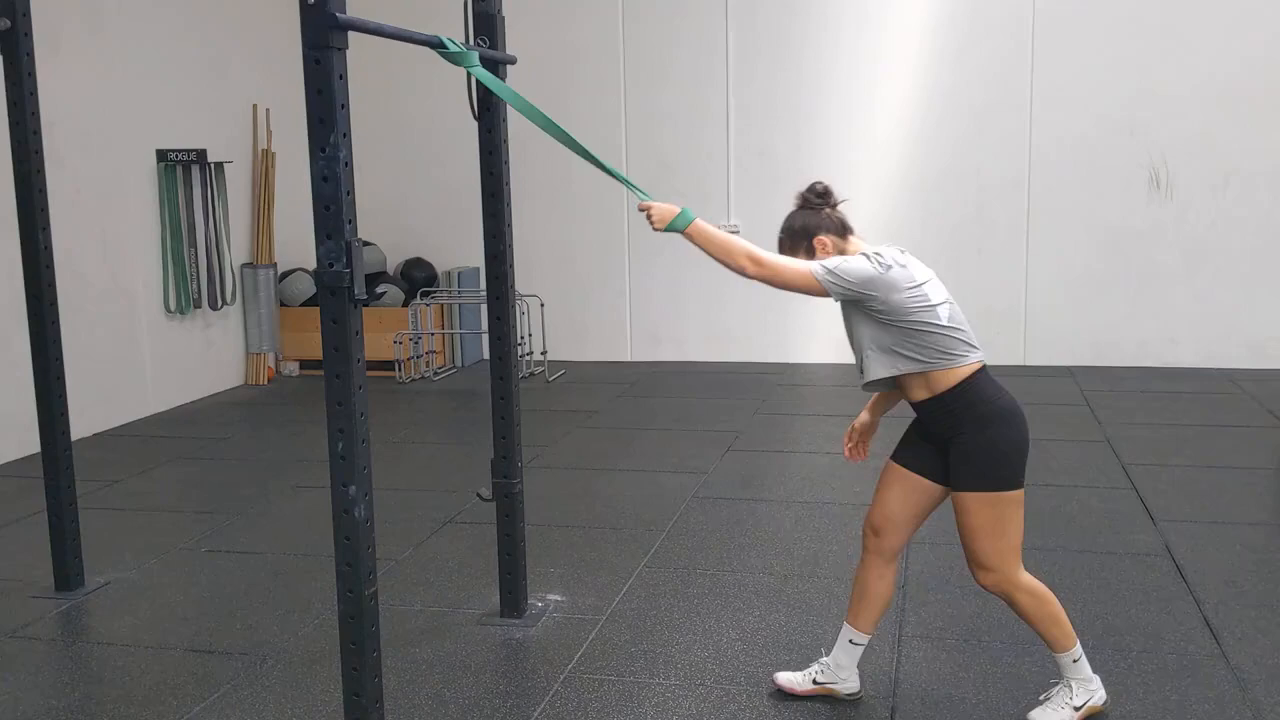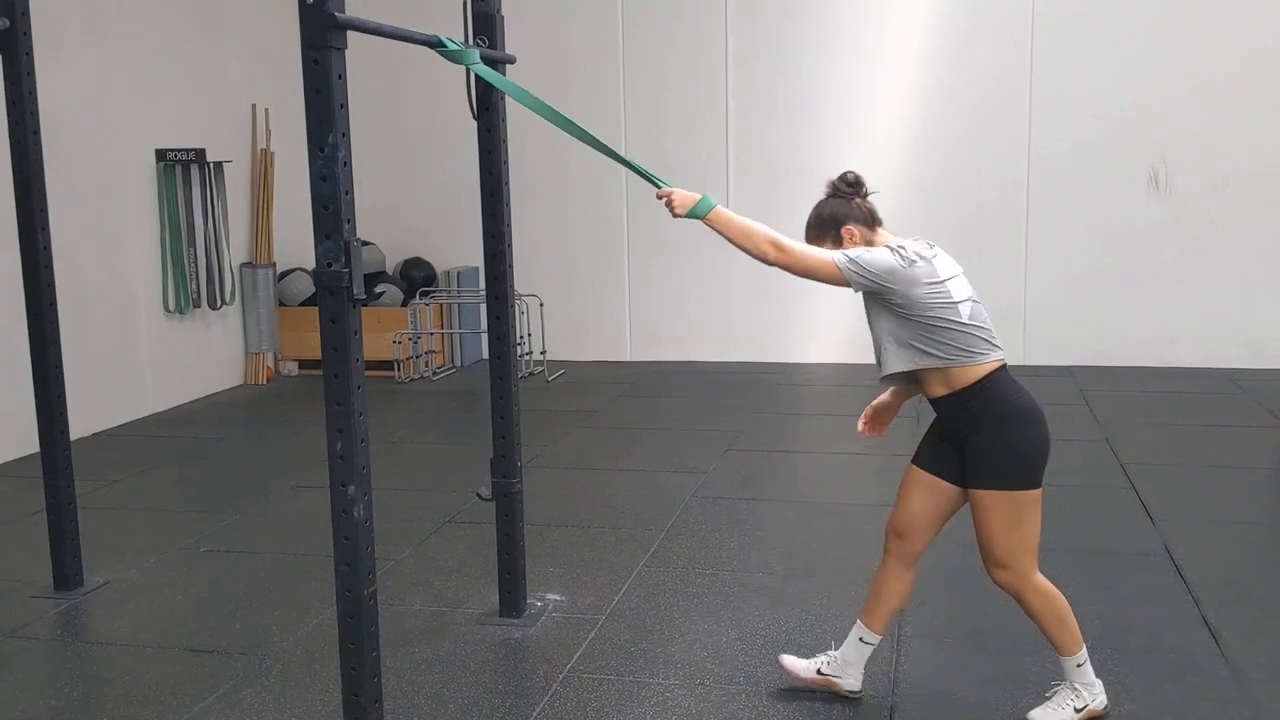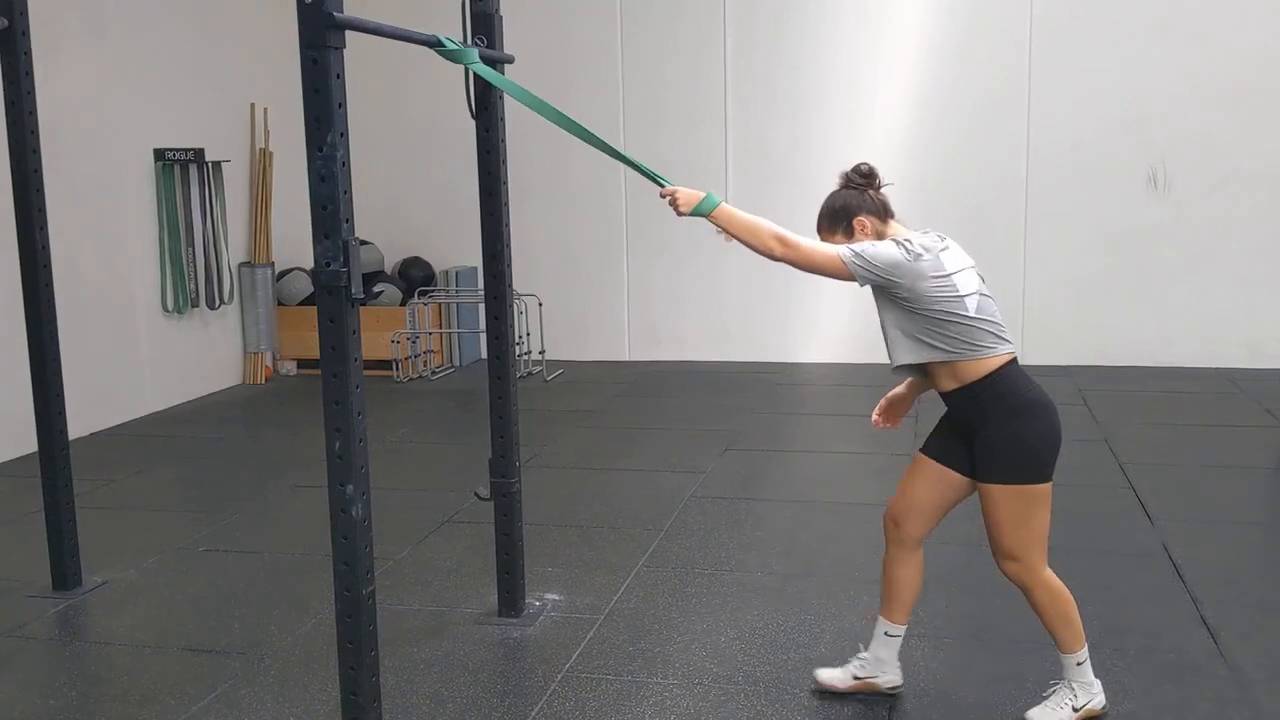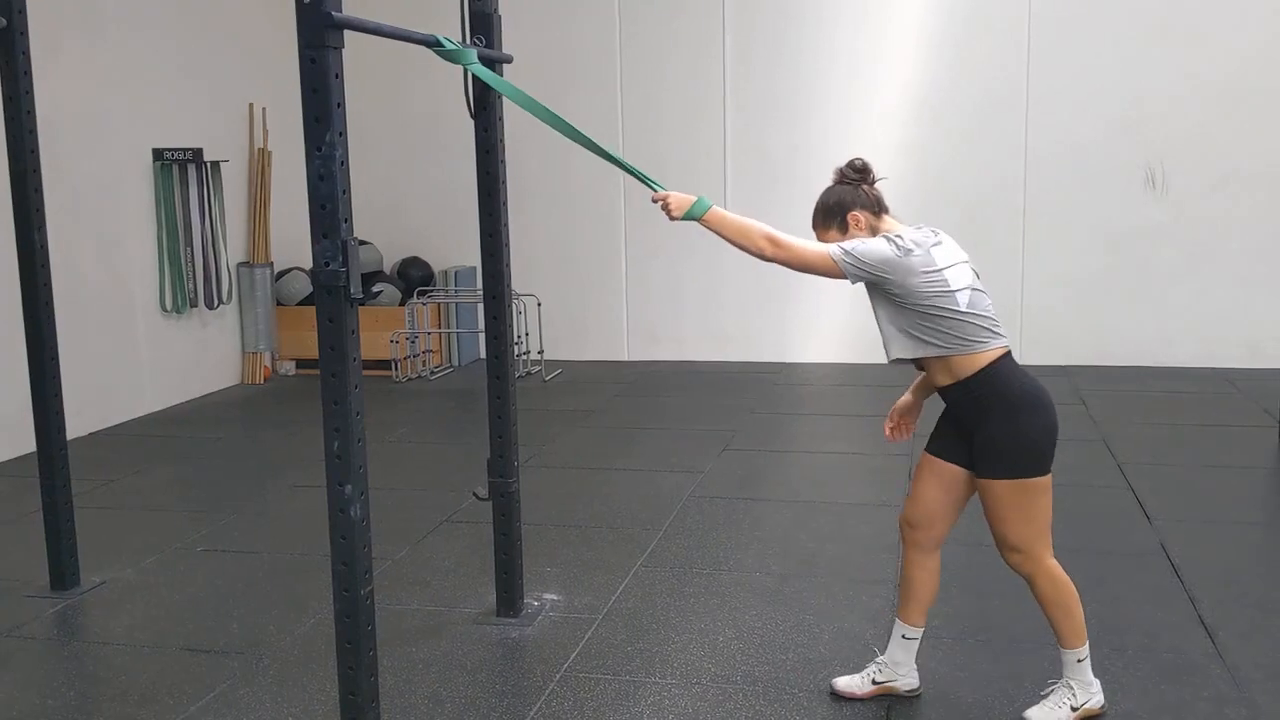
dt=0.1s
person 1, frame 1
left shoulder: (867, 273)
right shoulder: (884, 265)
left elbow: (757, 266)
left wrist: (681, 219)
right wrist: (873, 412)
left hip: (984, 425)
right hip: (939, 424)
left knee: (995, 571)
right knee: (880, 537)
right ankle: (838, 671)
person 1, frame 2
left shoulder: (891, 266)
right shoulder: (912, 257)
left elbow: (776, 251)
left wrist: (702, 208)
right wrist: (893, 398)
left hip: (1004, 424)
right hip: (958, 423)
left knee: (1010, 570)
right knee: (902, 539)
right ankle: (846, 667)
person 1, frame 3
left shoulder: (897, 259)
right shoulder: (926, 246)
left elbow: (784, 247)
left wrist: (706, 206)
right wrist: (909, 387)
left hip: (1012, 416)
right hip: (968, 416)
left knee: (1019, 562)
right knee: (903, 524)
right ankle: (879, 665)
person 1, frame 4
left shoulder: (890, 255)
right shoulder: (922, 242)
left elbow: (775, 247)
left wrist: (698, 210)
right wrist: (917, 394)
left hip: (1010, 411)
right hip: (967, 411)
left knee: (1026, 555)
right knee: (919, 530)
right ankle: (898, 669)
